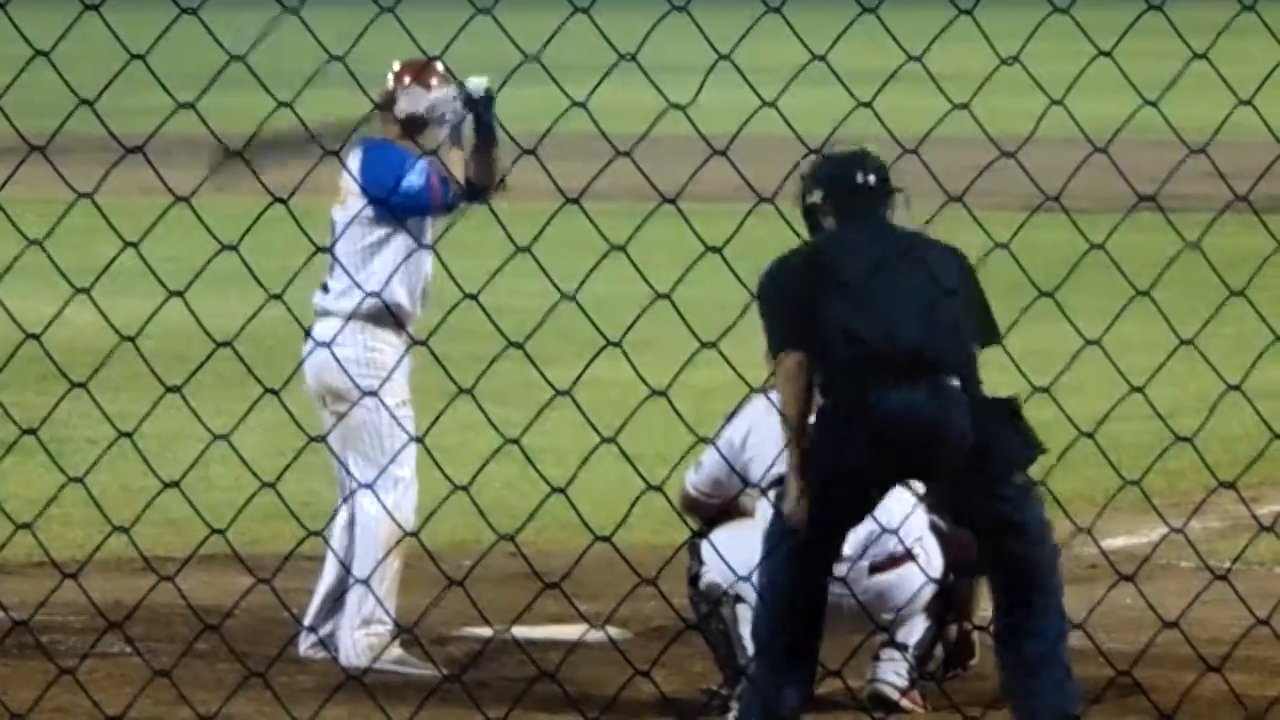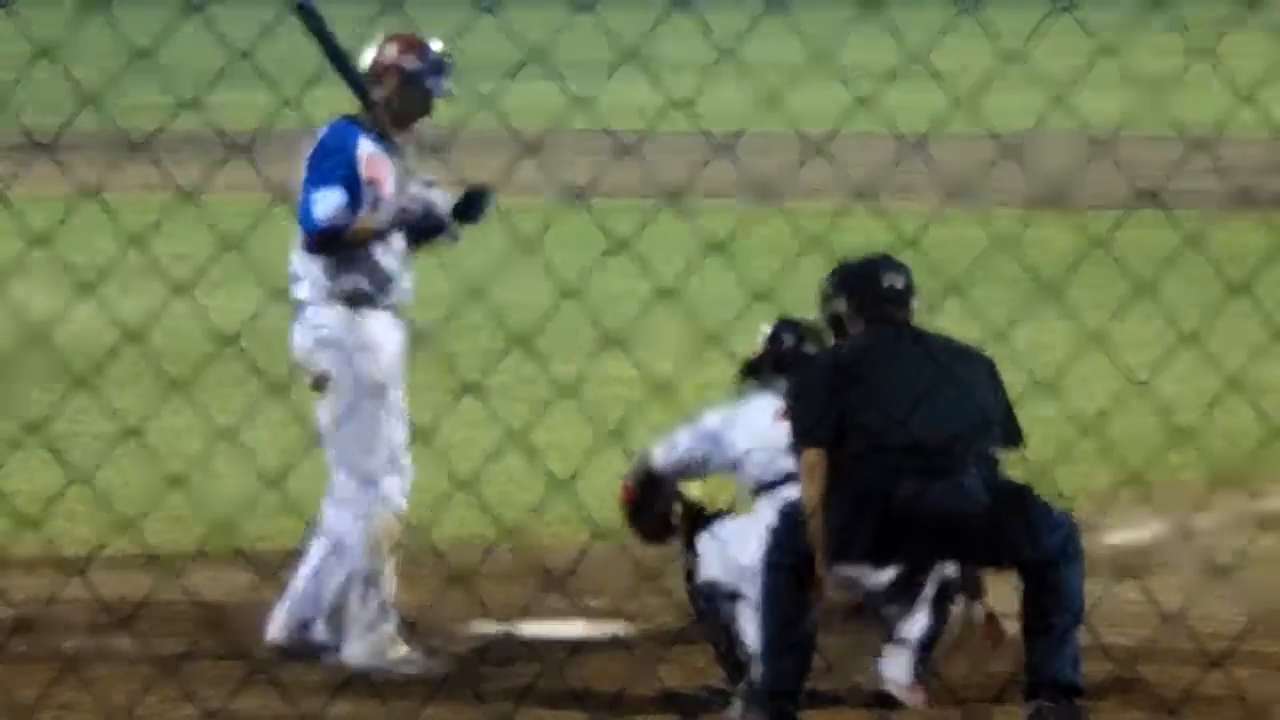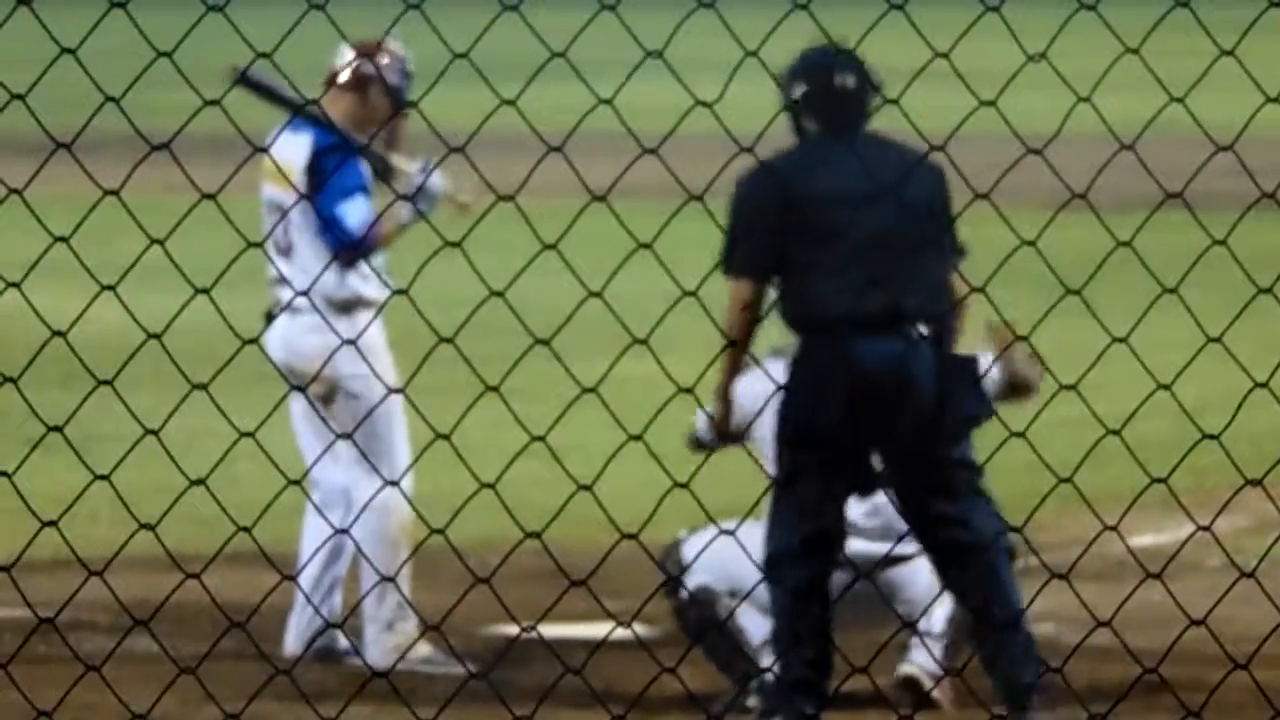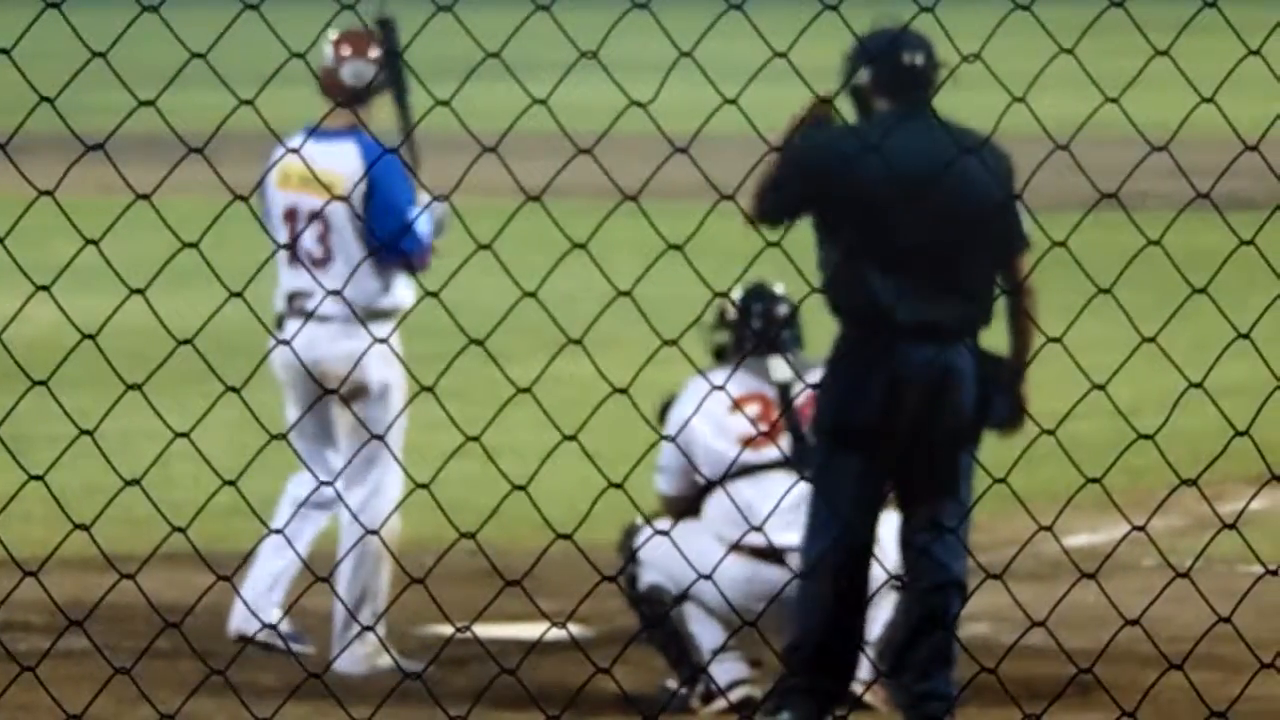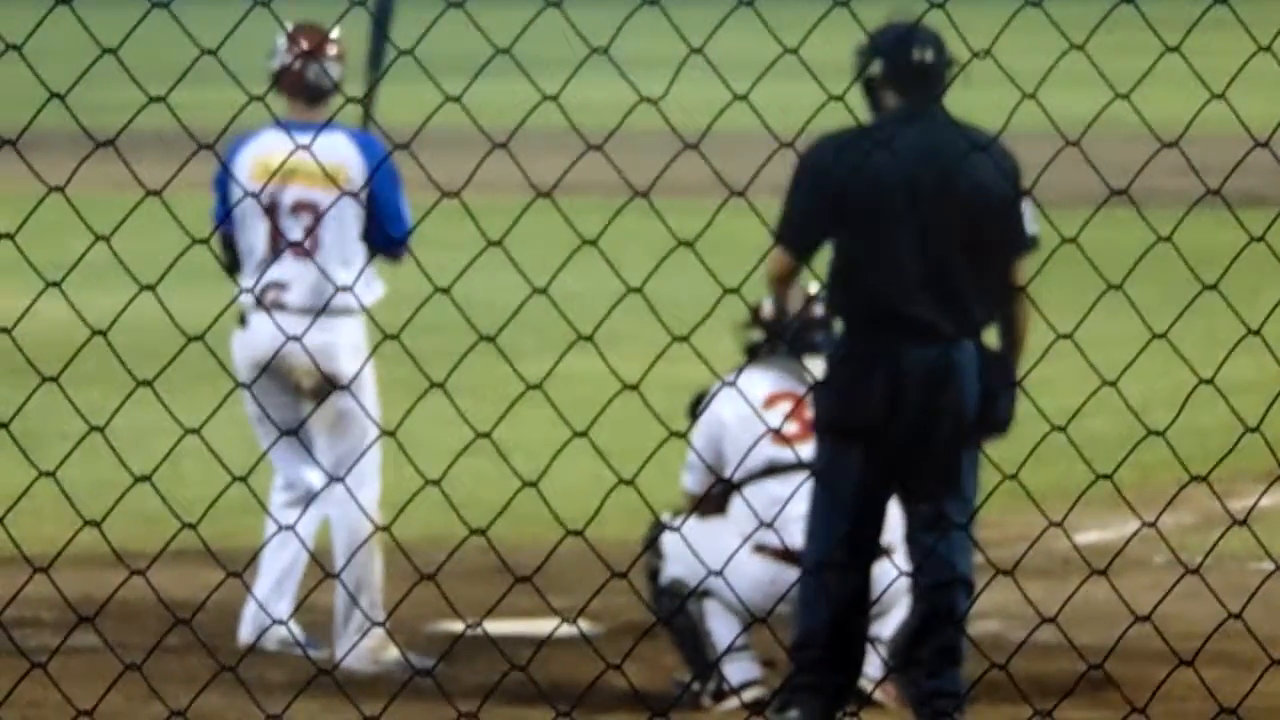
dt=1s
person 1, frame 1
left shoulder: (391, 161)
right shoulder: (379, 157)
left elbow: (478, 185)
right elbow: (452, 193)
left wrist: (482, 121)
right wrist: (445, 128)
left hip: (346, 346)
right hip: (360, 347)
left knee: (363, 491)
right knee: (389, 492)
left ankle: (325, 629)
right ankle: (367, 639)
person 1, frame 2
left shoulder: (377, 148)
right shoulder: (344, 141)
right elbow: (325, 233)
left wrist: (441, 216)
right wrist: (406, 213)
left hip: (354, 326)
right hip: (347, 327)
left knee: (357, 486)
right knee: (377, 484)
left ankle: (299, 618)
right ankle: (372, 637)
person 1, frame 3
left shoulder: (290, 137)
right shoulder: (332, 150)
left elbow: (380, 148)
right elbow: (355, 241)
right wrist: (416, 204)
left hip: (295, 329)
right hip: (340, 332)
left knee: (335, 484)
right knee: (385, 481)
left ankle: (313, 628)
right ankle: (392, 637)
person 1, frame 4
left shoulder: (282, 157)
right shoulder: (374, 159)
left elbow: (287, 244)
right elbow: (413, 252)
right wrist: (430, 216)
left hip: (294, 336)
right hip: (360, 341)
left knee: (315, 478)
right knee: (371, 493)
left ankle: (258, 611)
right ankle: (360, 644)
person 1, frame 5
left shoulder: (242, 152)
right shoulder: (363, 151)
left elbow: (232, 257)
right elbow: (396, 242)
left hip: (260, 332)
right hip: (333, 334)
left knee: (295, 478)
right knee: (352, 485)
left ankle: (267, 618)
right ankle: (363, 641)
person 2, frame 1
left shoulder: (795, 269)
right shoulder: (944, 257)
left elbow: (793, 368)
left wrist: (797, 474)
left hip: (862, 414)
right hip: (952, 409)
left knee: (795, 544)
right knee: (1024, 554)
person 2, frame 2
left shoulder: (826, 369)
right shoulder: (968, 360)
left elbow: (816, 461)
left wrist: (822, 561)
left hip: (879, 505)
right hip: (968, 503)
left knee: (794, 535)
right knee: (1057, 542)
person 2, frame 3
left shoulder: (773, 182)
right shoulder: (922, 171)
left elbow: (746, 298)
right elbow: (949, 284)
left wrist: (723, 393)
right wrist: (941, 368)
left hip: (833, 365)
right hip: (920, 358)
left knee: (803, 539)
right knee: (965, 530)
person 2, frame 4
left shoulder: (832, 150)
right shoulder: (984, 158)
left elbow: (761, 209)
right elbow: (1018, 279)
left wrist: (794, 137)
right wrist: (1014, 375)
left hip: (870, 362)
right hip: (954, 365)
left knee: (837, 536)
right knee: (938, 534)
person 2, frame 5
left shoulder: (837, 156)
right shoulder: (990, 159)
left elbow: (783, 271)
right elbow: (1013, 286)
left wrist: (788, 301)
right wrist: (1005, 379)
left hip: (869, 362)
right hip: (956, 364)
left knee: (840, 534)
right knee: (944, 533)
person 3, frame 1
left shoulder: (764, 407)
left elbow: (696, 501)
left wrist: (747, 513)
right hip: (898, 583)
left knee: (710, 553)
right knee: (945, 550)
right ankle: (896, 673)
person 3, frame 2
left shoulder: (740, 415)
left elbow: (639, 481)
right hip: (887, 568)
left knee: (709, 547)
left ankle: (758, 680)
right ankle: (899, 671)
person 3, frame 3
left shoulder: (770, 376)
left elbow: (703, 436)
right elbow: (1023, 375)
right hip: (905, 576)
left knee: (688, 558)
left ankle: (766, 677)
right ankle: (928, 663)
person 3, frame 4
left shoulder: (700, 393)
left elbow: (675, 508)
left hip: (748, 577)
left knee: (646, 546)
right knee: (895, 534)
left ankle: (723, 681)
right ankle: (859, 672)
person 3, frame 5
left shoulder: (732, 391)
left elbow: (701, 504)
left hip: (770, 576)
right hip: (871, 580)
left knee: (670, 541)
right knee: (913, 537)
left ankle: (734, 679)
right ankle: (873, 670)
